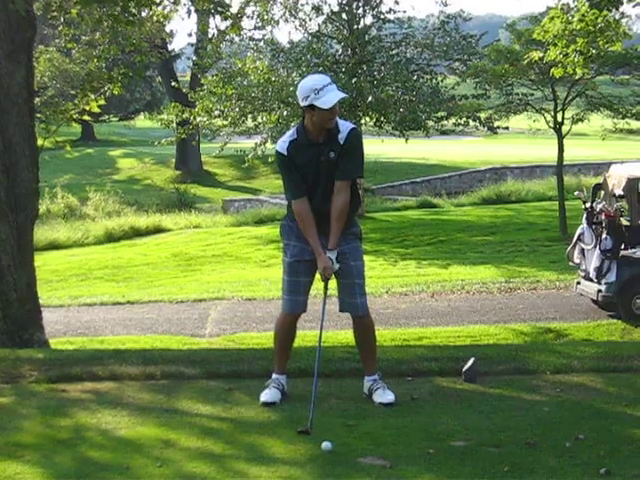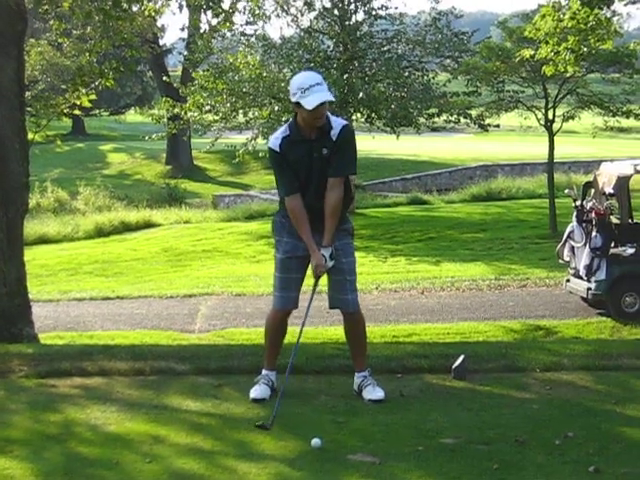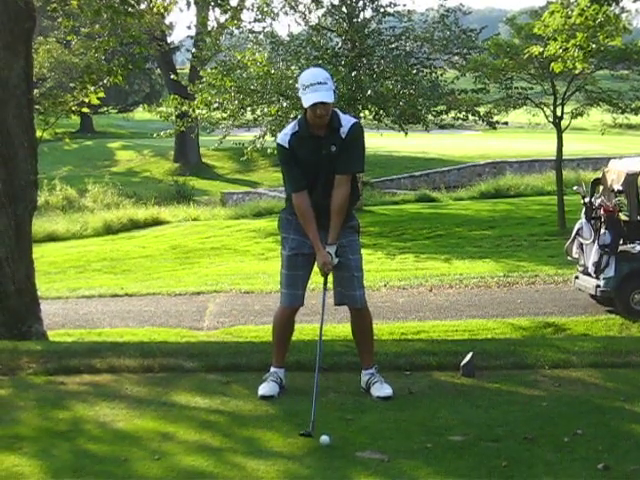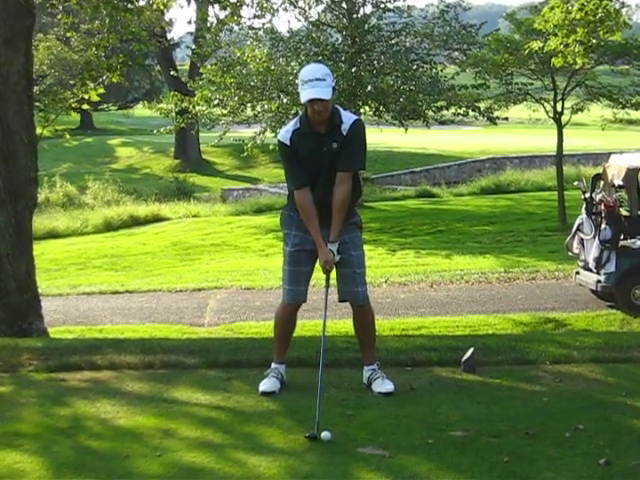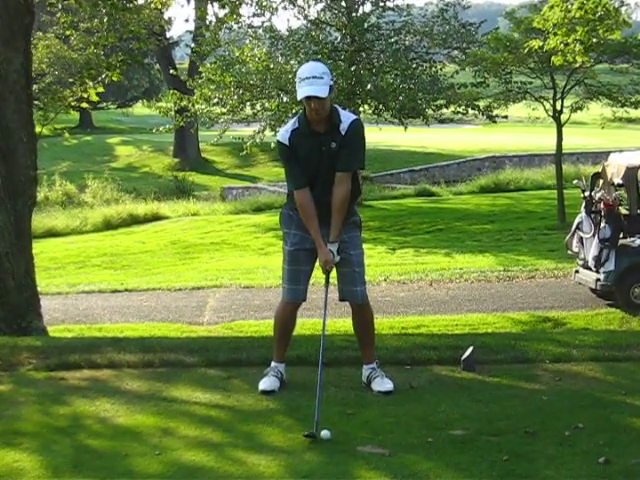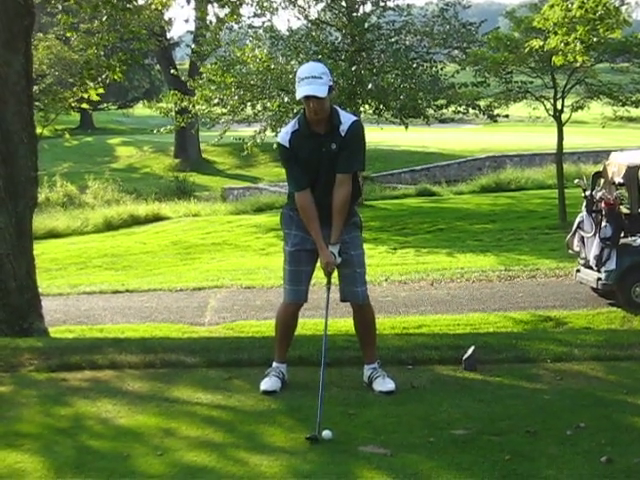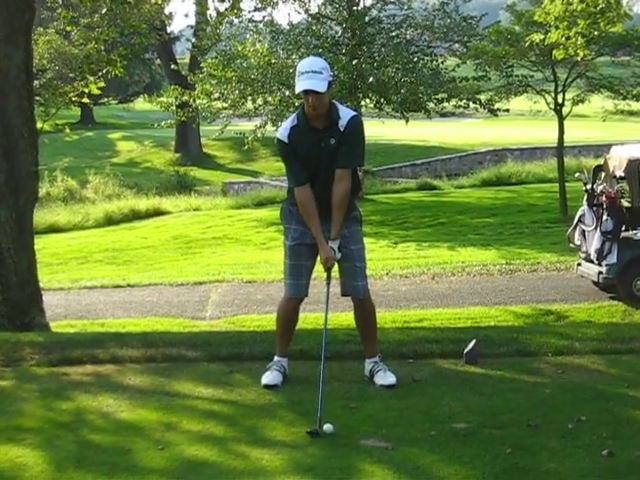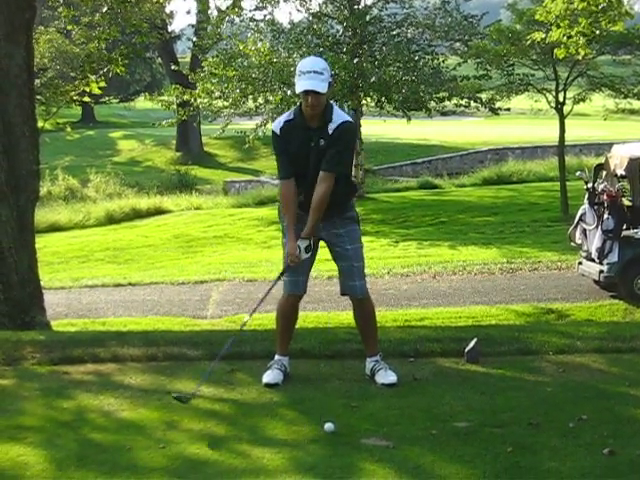
dt=0.4s
person 1, frame 1
left shoulder: (349, 135)
right shoulder: (286, 147)
left elbow: (341, 194)
right elbow: (299, 203)
left wrist: (333, 248)
right wrist: (318, 253)
left hip: (343, 231)
right hip: (300, 232)
left knee: (359, 309)
right knee: (290, 310)
left ankle: (372, 379)
right ankle: (278, 378)
person 1, frame 2
left shoulder: (341, 131)
right shoulder: (279, 144)
left elbow: (335, 190)
right elbow: (292, 199)
left wrist: (327, 245)
right wrist: (312, 249)
left hip: (336, 227)
right hip: (292, 228)
left knee: (350, 306)
right knee: (281, 306)
left ankle: (362, 375)
right ankle: (268, 374)
person 1, frame 3
left shoulder: (350, 129)
right shoulder: (288, 139)
left elbow: (342, 188)
right elbow: (299, 196)
left wrist: (332, 242)
right wrist: (317, 248)
left hip: (342, 224)
right hip: (299, 225)
left knee: (357, 302)
right knee: (289, 303)
left ankle: (369, 372)
right ankle: (276, 371)
person 1, frame 4
left shoulder: (352, 126)
right shoulder: (289, 137)
left elbow: (344, 184)
right elbow: (302, 193)
left wrist: (333, 239)
right wrist: (319, 245)
left hip: (344, 220)
right hip: (301, 222)
left knee: (359, 298)
right knee: (291, 300)
left ankle: (371, 368)
right ankle: (277, 367)
person 1, frame 5
left shoulder: (351, 126)
right shoulder: (288, 136)
left elbow: (343, 185)
right elbow: (301, 193)
left wrist: (333, 240)
right wrist: (319, 245)
left hip: (343, 219)
right hip: (300, 221)
left knee: (358, 297)
right knee: (290, 299)
left ankle: (370, 367)
right ankle: (277, 366)
person 1, frame 6
left shoulder: (350, 127)
right shoulder: (289, 138)
left elbow: (343, 187)
right elbow: (302, 194)
left wrist: (334, 242)
right wrist: (321, 247)
left hip: (344, 220)
right hip: (301, 222)
left knee: (359, 298)
right knee: (292, 300)
left ankle: (372, 367)
right ankle: (278, 366)
person 1, frame 7
left shoulder: (349, 122)
right shoulder: (288, 134)
left elbow: (342, 182)
right elbow: (301, 190)
left wrist: (334, 237)
right wrist: (320, 242)
left hip: (344, 215)
right hip: (300, 217)
left knee: (360, 292)
right knee: (293, 294)
left ankle: (373, 361)
right ankle: (280, 360)
person 1, frame 8
left shoulder: (342, 127)
right shoulder: (283, 127)
left elbow: (325, 185)
right elbow: (287, 185)
left wrist: (308, 236)
right wrist: (291, 237)
left hip: (339, 214)
right hip: (297, 212)
left knee: (358, 292)
right knee: (291, 292)
left ankle: (374, 360)
right ankle: (281, 359)
